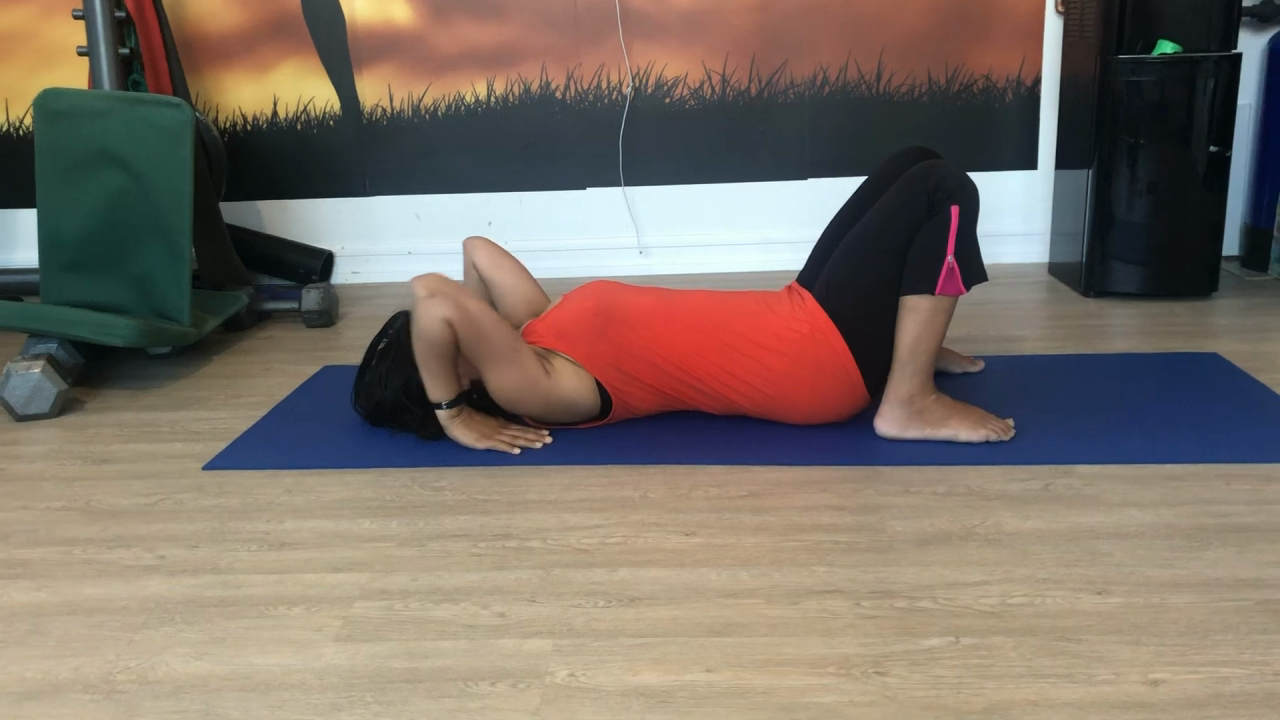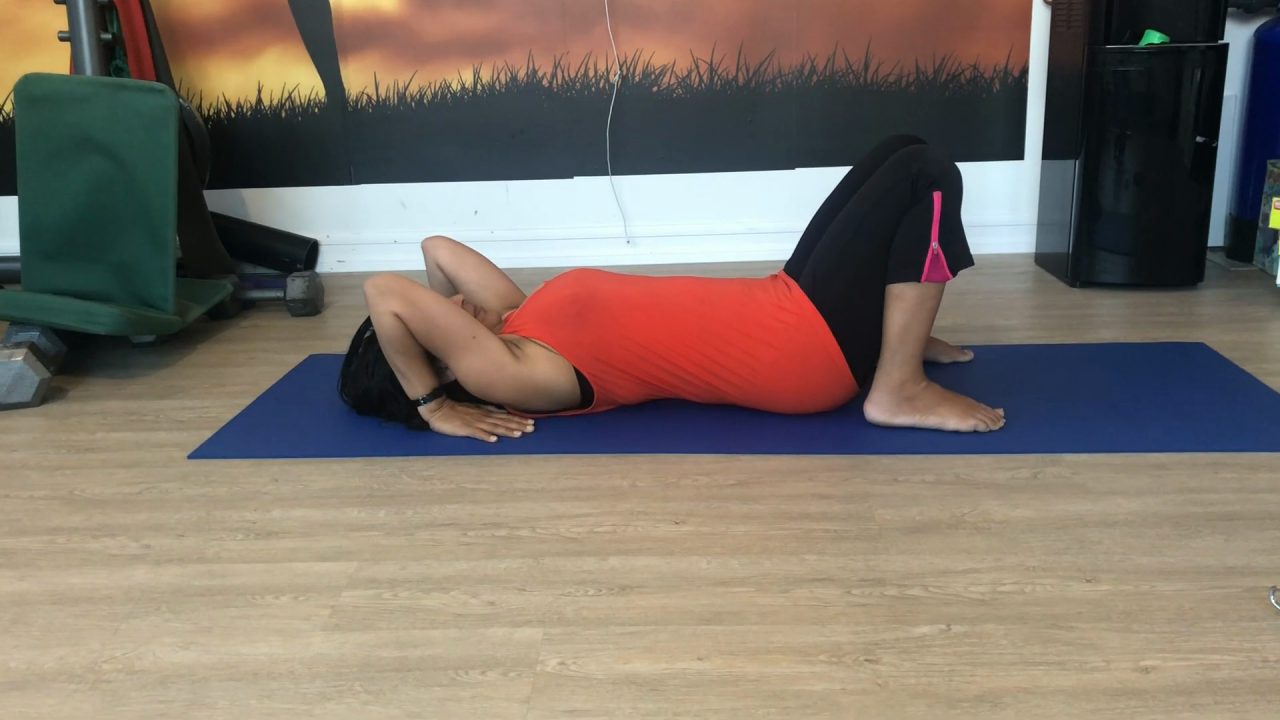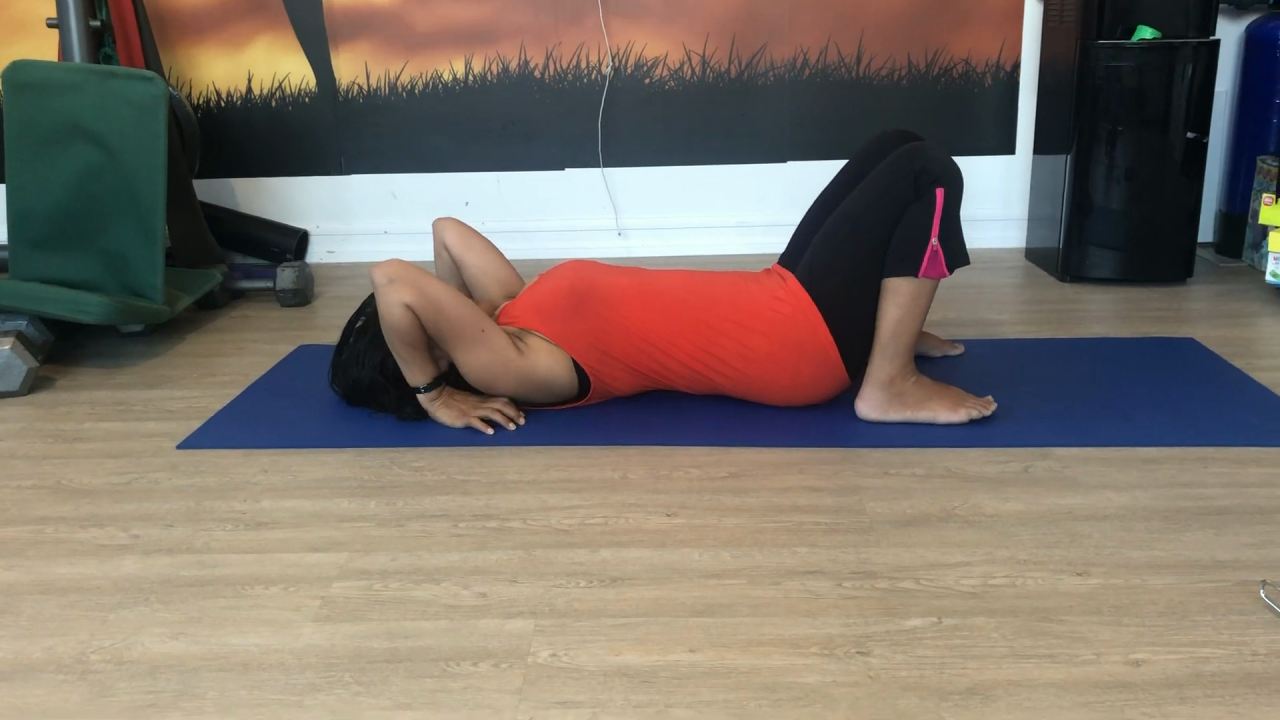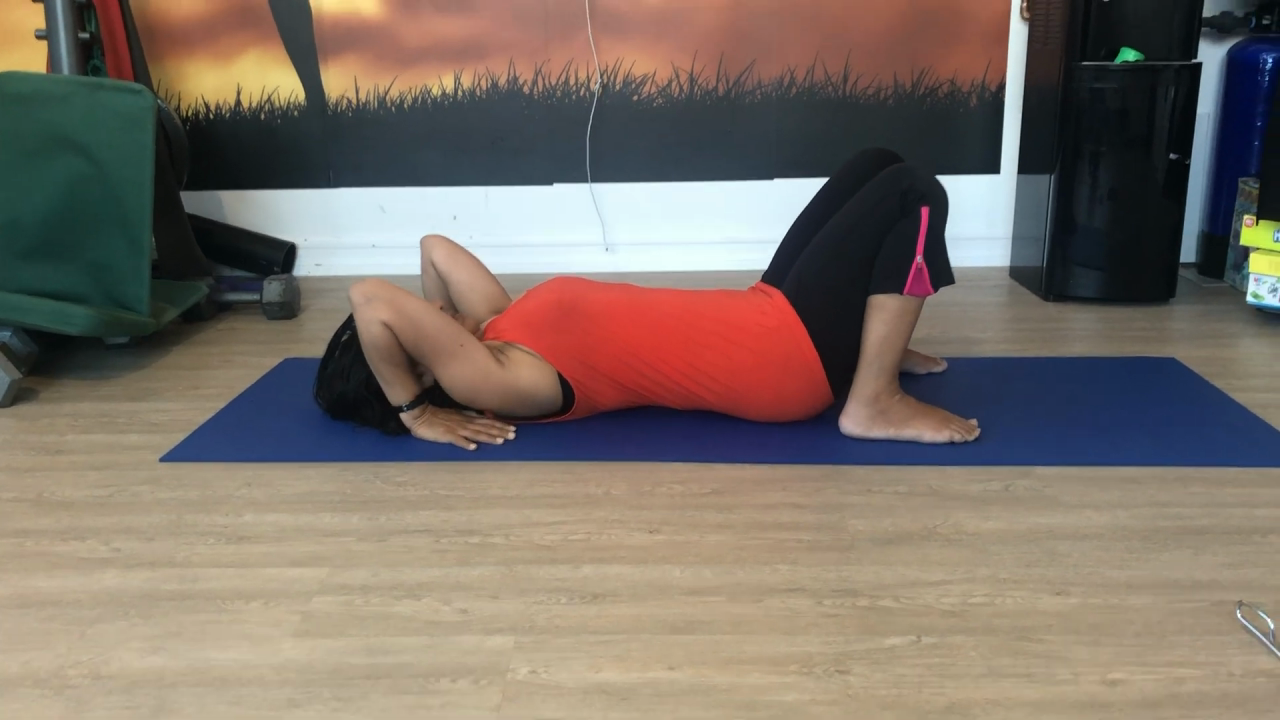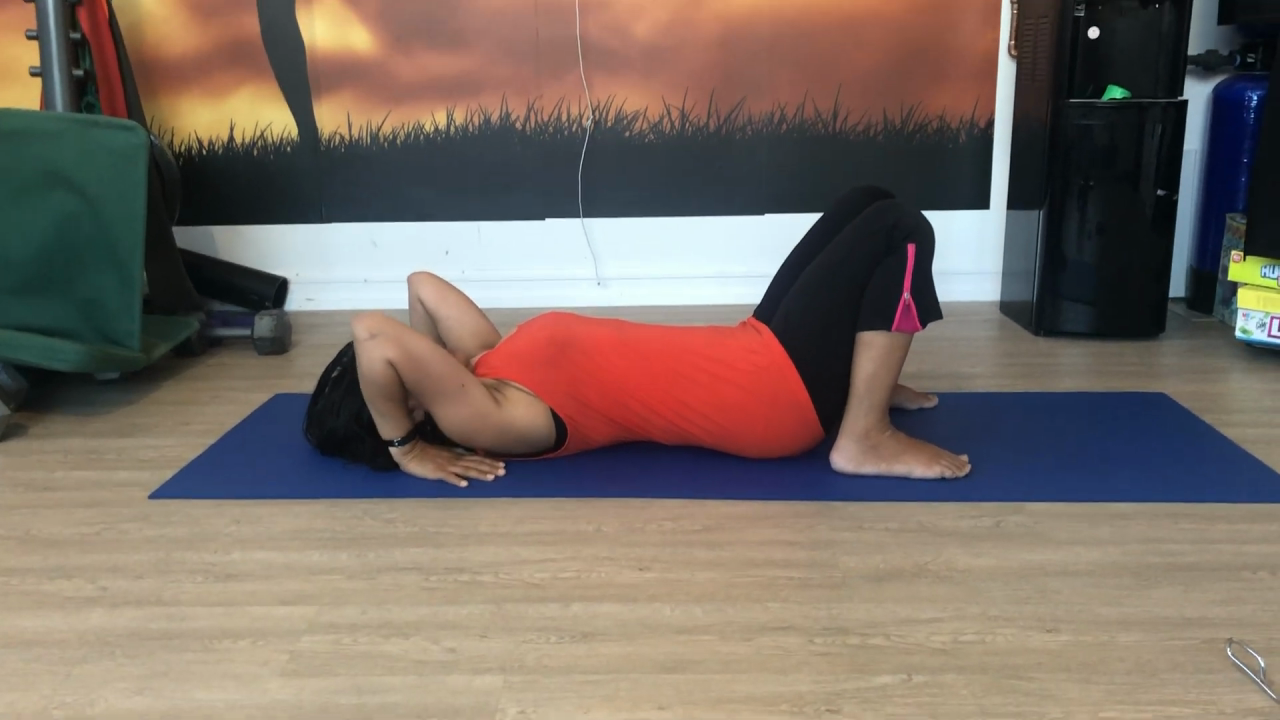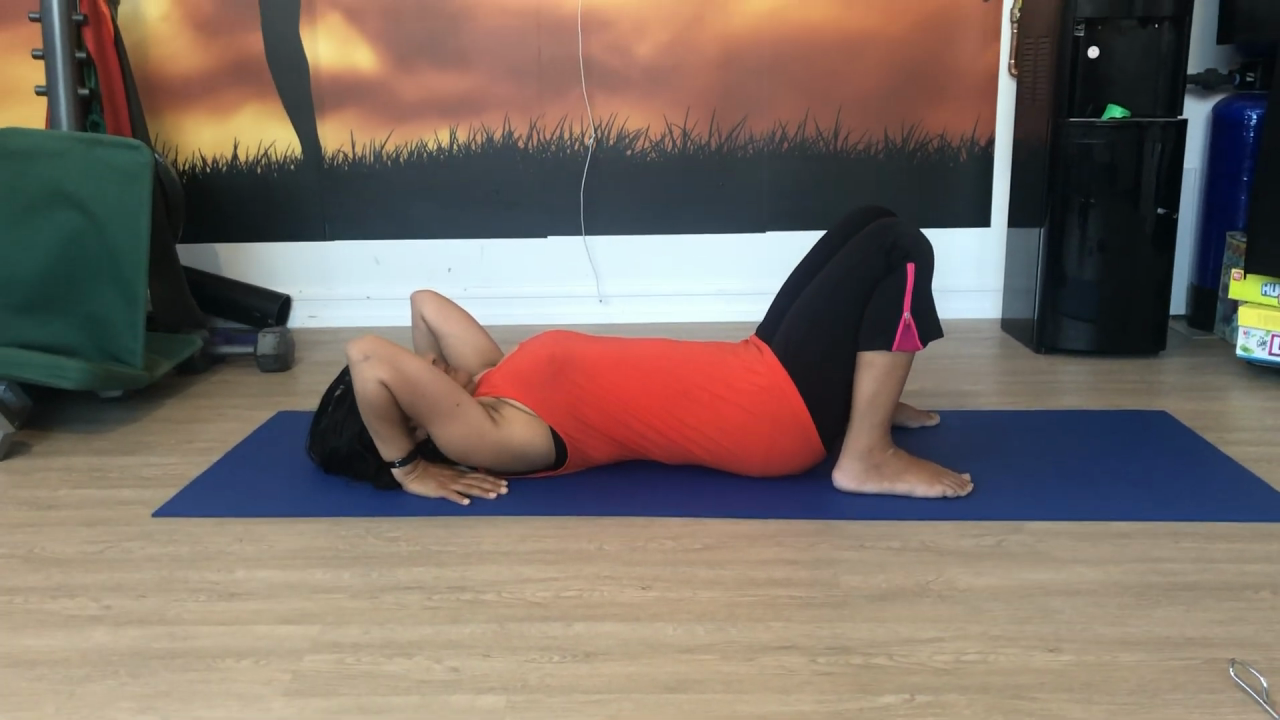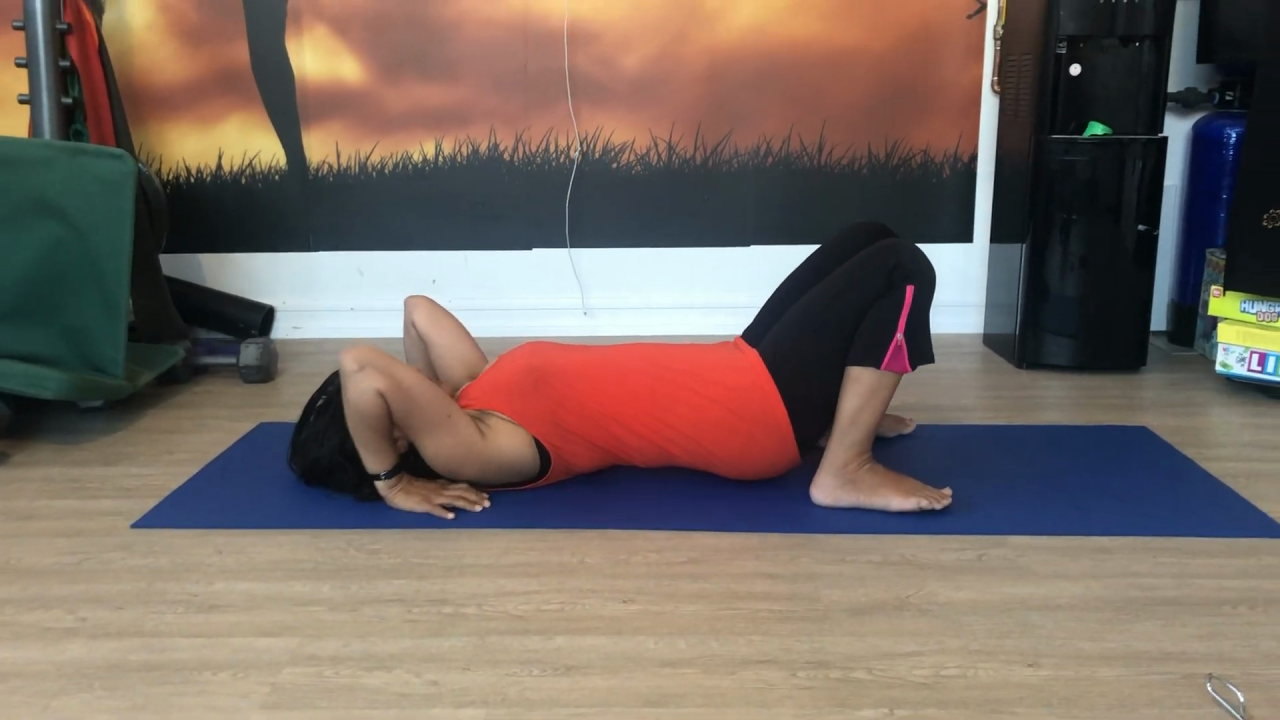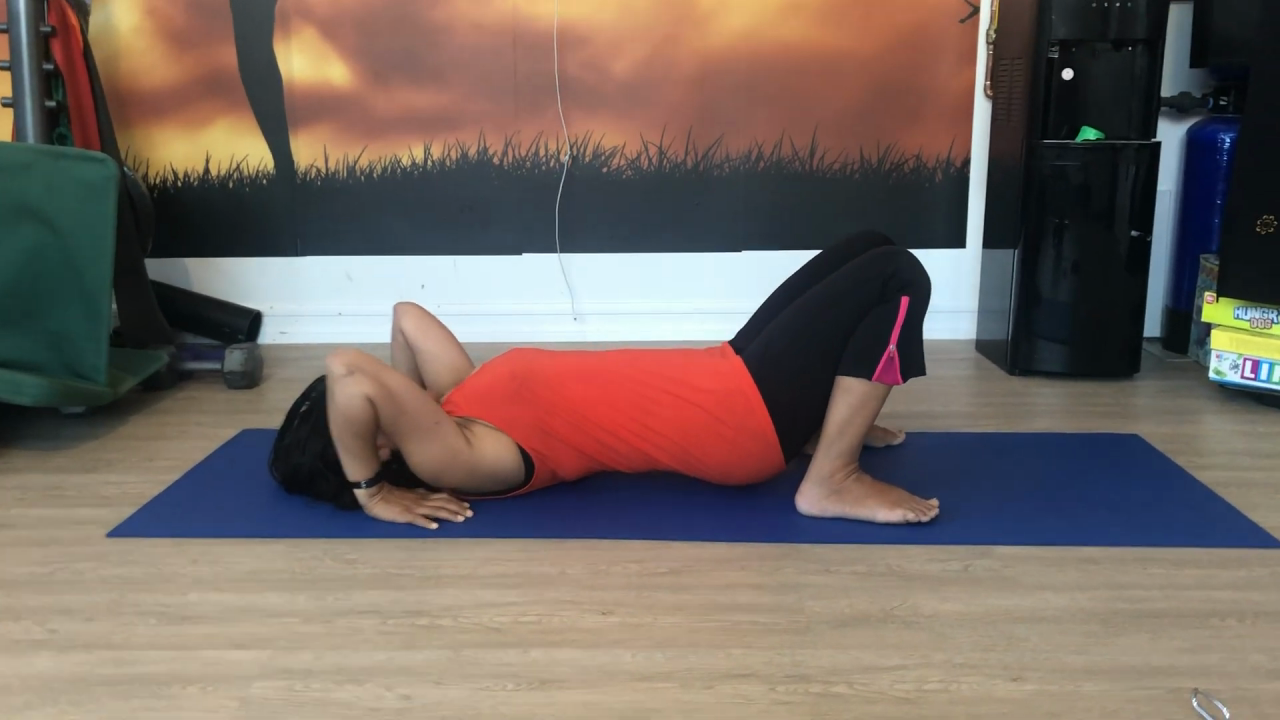
dt=0.5s
person 1, frame 1
left shoulder: (531, 334)
right shoulder: (532, 390)
left elbow: (478, 248)
right wrist: (453, 416)
left hip: (799, 321)
right hip: (820, 367)
left knee: (917, 165)
right knee: (945, 190)
left ankle: (909, 343)
right ankle: (910, 403)
person 1, frame 2
left shoulder: (512, 325)
right shoulder: (510, 374)
left elbow: (438, 246)
right wrist: (435, 407)
left hip: (788, 308)
right hip: (807, 354)
left knee: (902, 153)
right knee: (927, 174)
left ankle: (898, 333)
right ankle: (899, 389)
person 1, frame 3
left shoulder: (508, 315)
right shoulder: (513, 369)
left elbow: (448, 229)
right wrist: (435, 396)
left hip: (780, 300)
right hip: (800, 346)
left knee: (898, 148)
right knee: (929, 172)
left ankle: (890, 325)
right ankle: (891, 386)
person 1, frame 4
left shoulder: (493, 332)
right shoulder: (493, 381)
left elbow: (436, 247)
right wrist: (416, 414)
left hip: (768, 320)
right hip: (785, 364)
left knee: (879, 168)
right knee: (915, 194)
left ankle: (875, 343)
right ankle: (875, 403)
person 1, frame 5
left shoulder: (486, 366)
right shoulder: (487, 419)
left elbow: (422, 283)
right wrist: (408, 450)
left hip: (756, 354)
right hip: (775, 399)
left knee: (869, 204)
right knee: (899, 229)
left ankle: (867, 381)
right ankle: (867, 440)
person 1, frame 6
left shoulder: (486, 383)
right shoulder: (485, 437)
left elbow: (425, 302)
right wrist: (408, 470)
left hip: (759, 371)
right hip: (775, 417)
left knee: (871, 225)
right knee: (900, 248)
left ankle: (868, 400)
right ankle: (867, 458)
person 1, frame 7
left shoulder: (469, 393)
right shoulder: (467, 453)
left elbow: (418, 308)
right wrist: (392, 484)
left hip: (739, 372)
right hip: (756, 416)
left knee: (871, 239)
right knee: (901, 267)
left ankle: (845, 410)
right ankle: (846, 471)
person 1, frame 8
left shoulder: (453, 401)
right shoulder: (452, 459)
left elbow: (406, 315)
left hip: (729, 377)
right hip: (743, 420)
left knee: (869, 252)
right knee: (896, 275)
left ankle: (831, 421)
right ankle: (833, 482)
